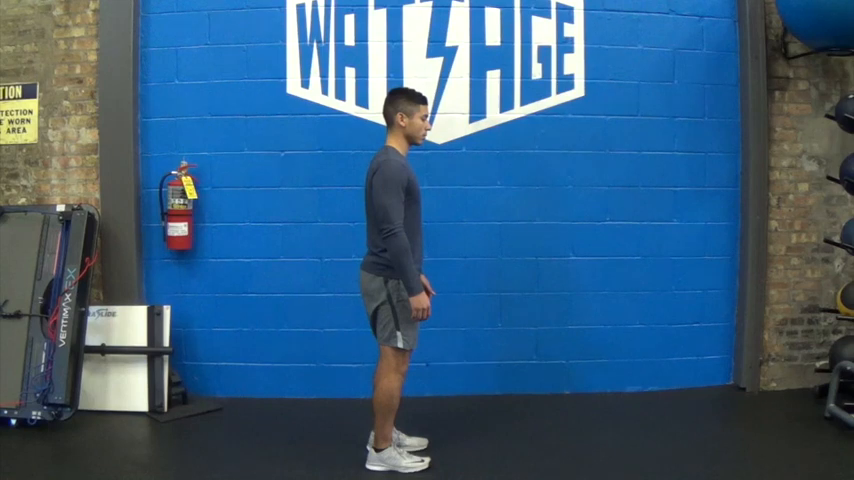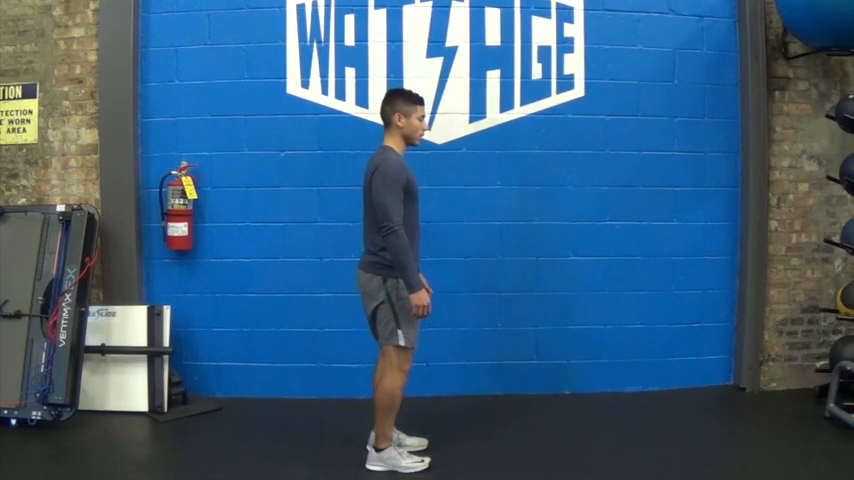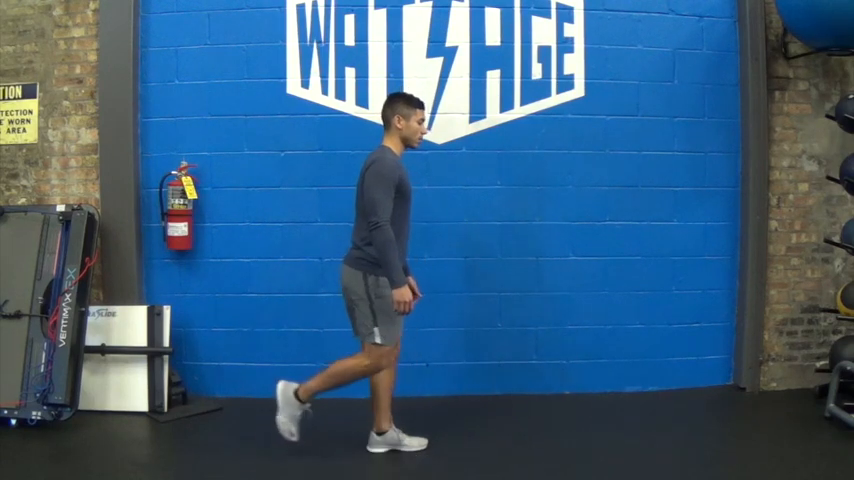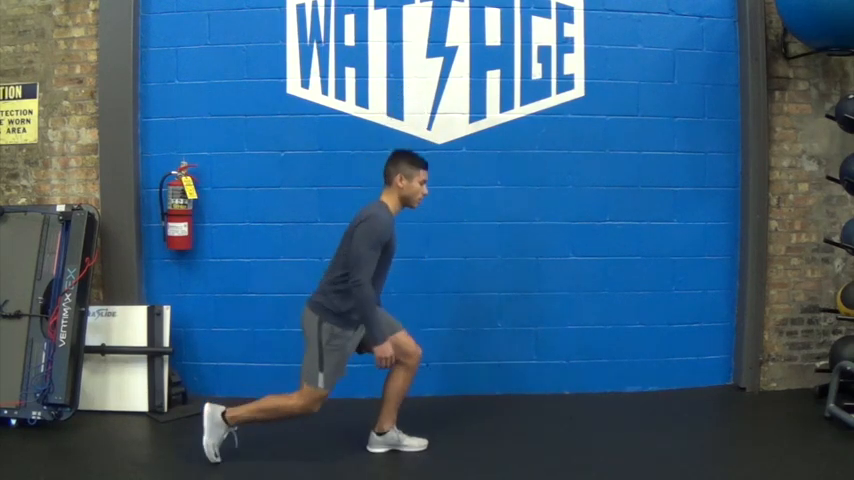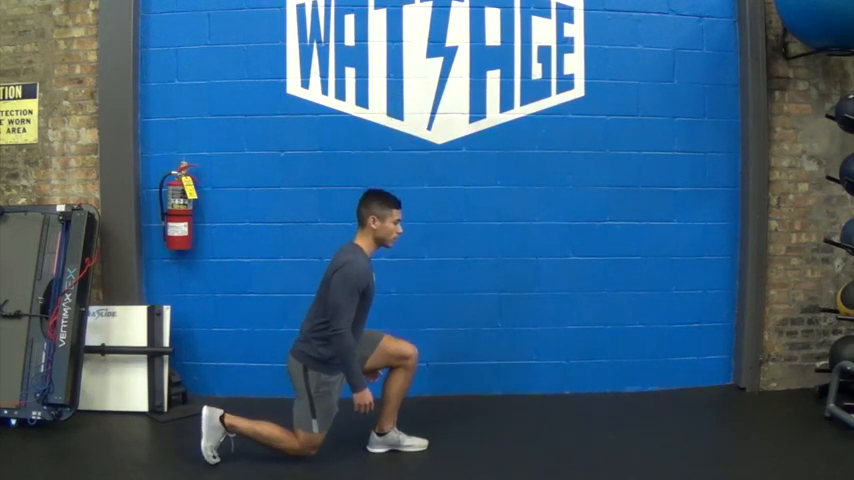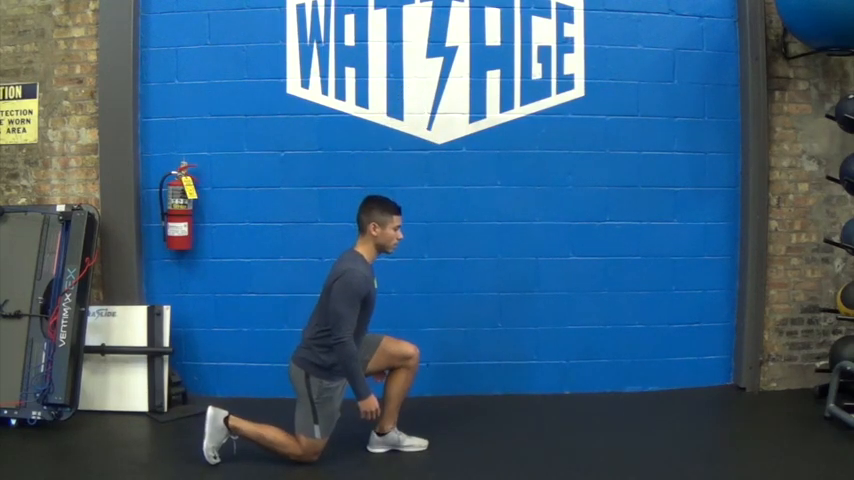
dt=0.5s
person 1, frame 1
left shoulder: (394, 163)
right shoulder: (390, 167)
right elbow: (392, 233)
left wrist: (416, 275)
right wrist: (414, 288)
left hip: (393, 275)
right hip: (390, 280)
left knee: (393, 359)
right knee: (395, 363)
left ankle: (385, 435)
right ankle: (381, 451)
person 1, frame 2
left shoulder: (390, 162)
right shoulder: (389, 165)
right elbow: (392, 231)
left wrist: (415, 275)
right wrist: (413, 286)
left hip: (387, 274)
right hip: (387, 279)
left knee: (390, 358)
right knee: (398, 363)
left ankle: (384, 434)
right ankle: (382, 451)
person 1, frame 3
left shoulder: (390, 164)
right shoulder: (384, 164)
right elbow: (379, 227)
left wrist: (404, 275)
right wrist: (396, 283)
left hip: (380, 273)
right hip: (370, 275)
left knee: (389, 354)
right knee: (375, 357)
left ankle: (384, 432)
right ankle: (296, 395)
person 1, frame 4
left shoulder: (382, 216)
right shoulder: (377, 221)
right elbow: (359, 283)
left wrist: (379, 328)
right wrist: (378, 338)
left hip: (353, 313)
right hip: (332, 318)
left knee: (411, 355)
right knee: (308, 401)
left ankle: (384, 432)
right ankle: (224, 418)
person 1, frame 5
left shoulder: (356, 257)
right shoulder: (353, 267)
right elbow: (339, 331)
left wrist: (363, 362)
right wrist: (358, 386)
left hip: (334, 348)
right hip: (319, 360)
left knee: (407, 355)
right knee: (305, 445)
left ankle: (385, 433)
right ankle: (223, 421)
person 1, frame 6
left shoulder: (358, 264)
right shoulder: (354, 275)
right elbow: (341, 340)
left wrist: (369, 364)
right wrist: (363, 394)
left hip: (335, 355)
right hip: (321, 367)
left knee: (409, 355)
right knee: (307, 452)
left ankle: (385, 433)
right ankle: (227, 423)
